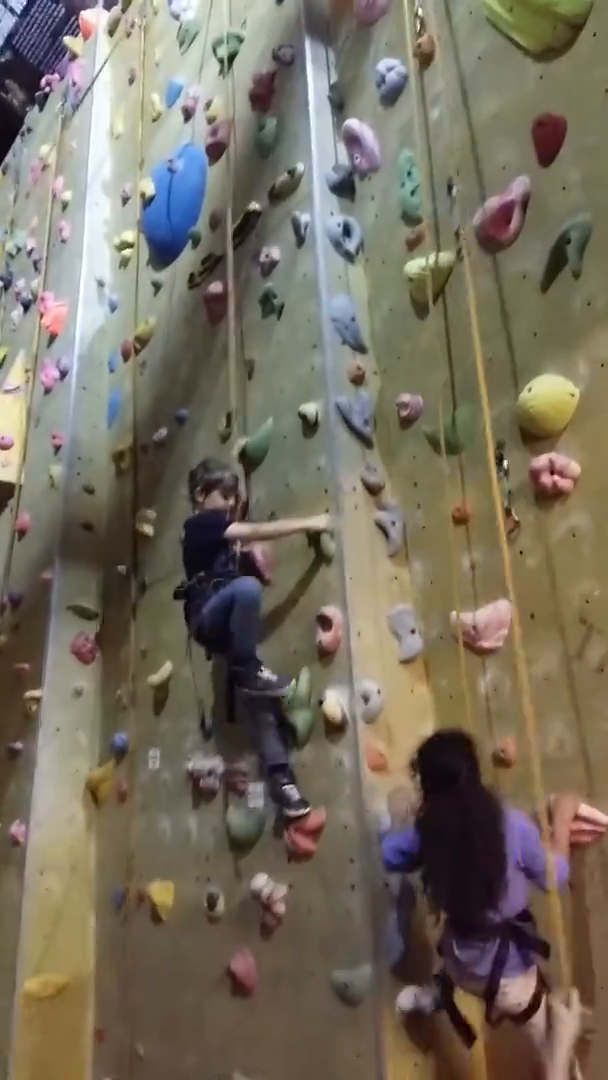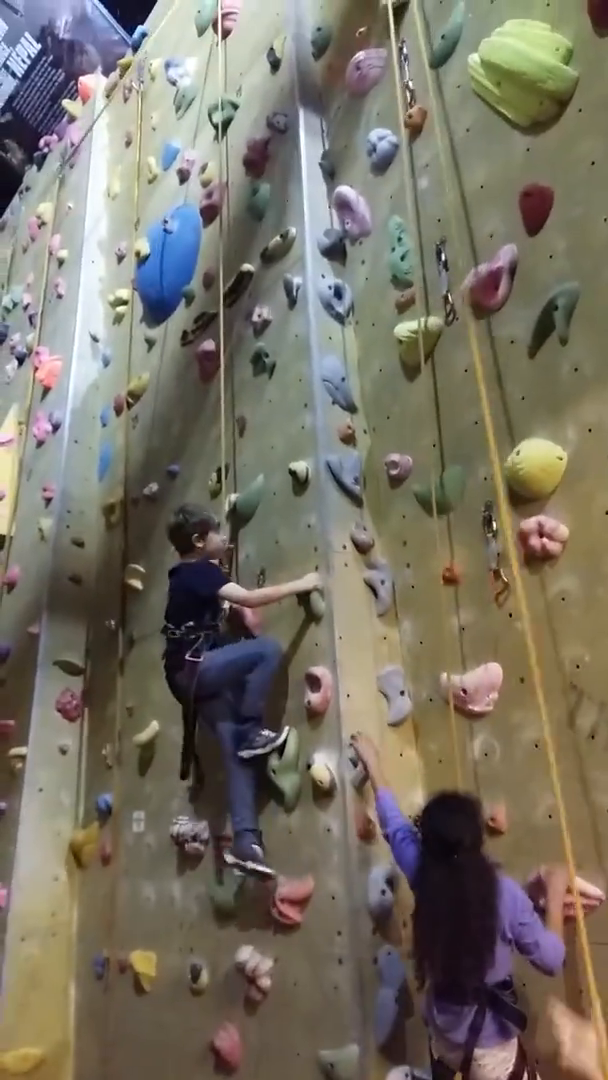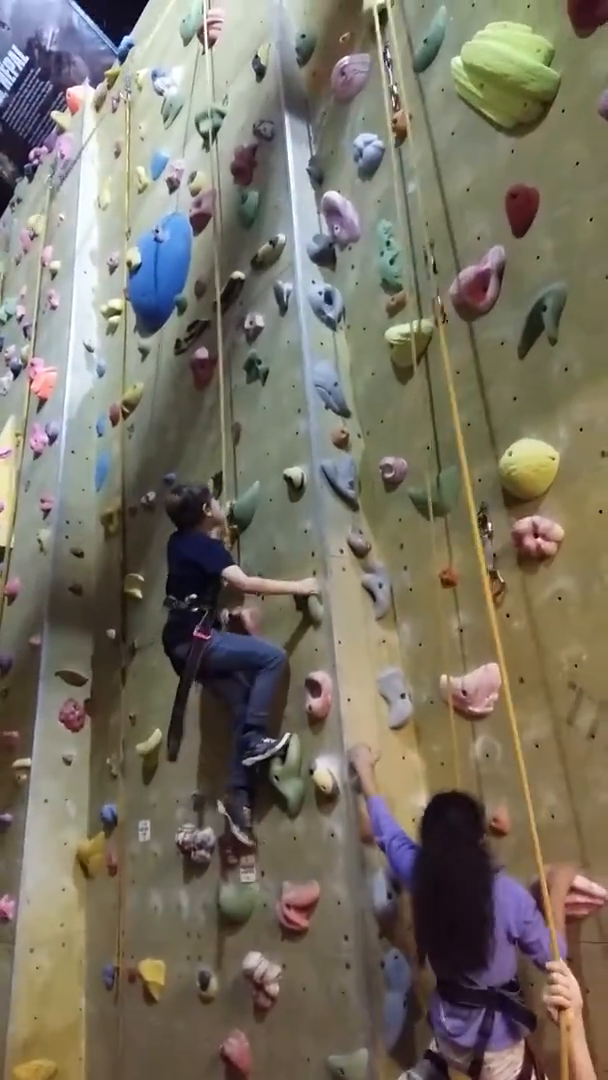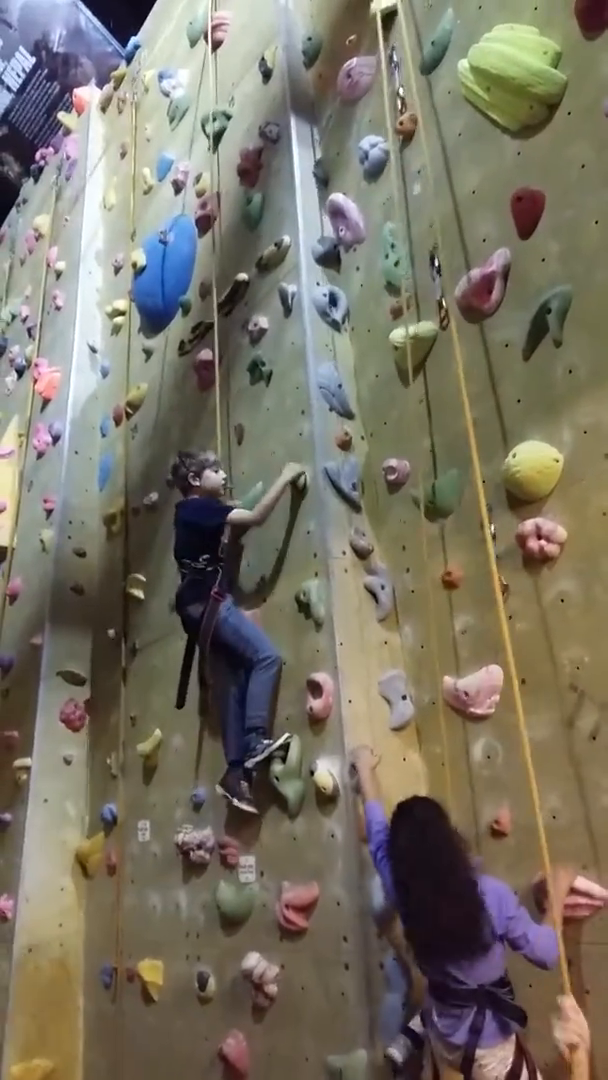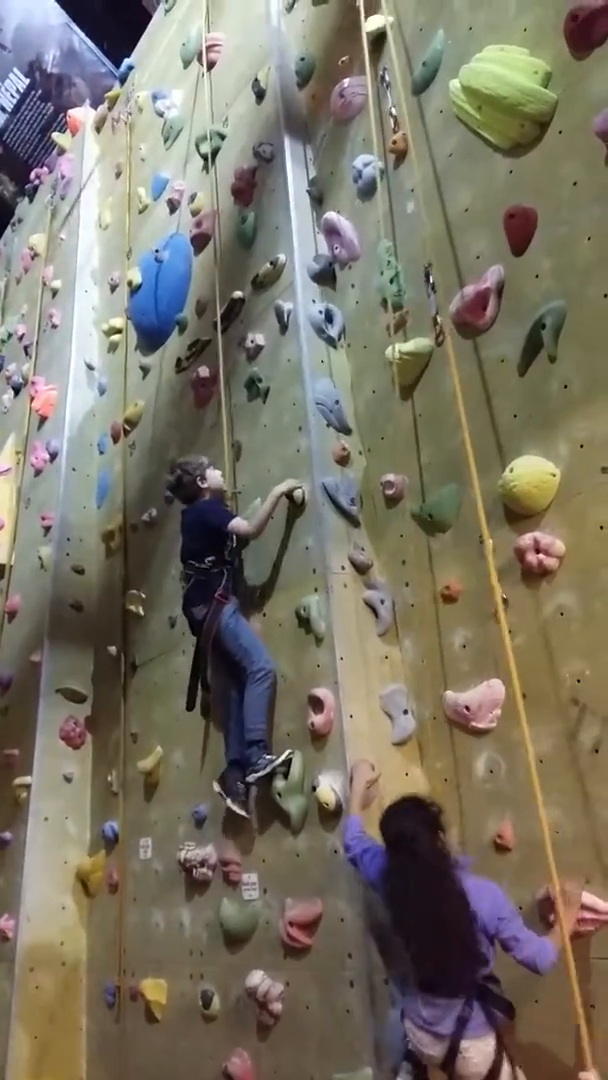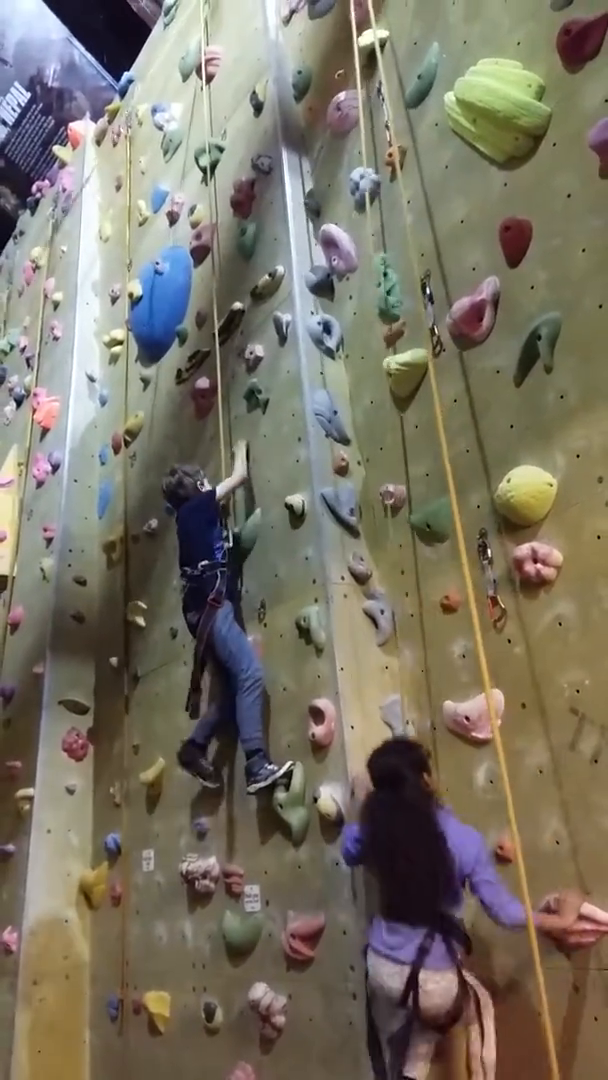
dt=0.5s
person 1, frame 1
left shoulder: (217, 525)
right shoulder: (202, 524)
left elbow: (241, 514)
right elbow: (256, 532)
right wrist: (309, 524)
left hip: (225, 619)
right hip: (207, 616)
left knee: (256, 694)
right knee: (247, 587)
left ankle: (279, 776)
right ankle: (250, 669)
person 1, frame 2
left shoulder: (189, 573)
right shoulder: (199, 572)
right elbow: (247, 598)
right wrist: (299, 585)
left hip: (198, 671)
right hip: (193, 669)
left knee: (236, 753)
right knee: (268, 649)
left ankle: (246, 841)
right ankle: (251, 730)
person 1, frame 3
left shoulder: (181, 541)
right shoulder: (206, 545)
right elbow: (244, 583)
left wrist: (220, 533)
right wrist: (296, 587)
left hip: (187, 641)
right hip: (197, 638)
left knee: (244, 701)
right knee: (274, 657)
left ankle: (238, 796)
right ankle: (255, 739)
person 1, frame 4
left shoulder: (192, 510)
right shoulder: (201, 508)
right elbow: (254, 517)
left wrist: (224, 508)
right wrist: (284, 478)
left hip: (201, 603)
right hip: (209, 601)
left knee: (237, 679)
right knee: (267, 656)
left ankle: (236, 771)
right ankle: (255, 741)
person 1, frame 5
left shoulder: (201, 512)
right shoulder: (207, 508)
left elbow: (233, 531)
right elbow: (252, 530)
right wrist: (277, 491)
left hip: (209, 603)
right hip: (213, 601)
left knee: (238, 684)
right knee: (261, 667)
left ankle: (234, 772)
right ankle: (256, 758)
person 1, frame 6
left shoulder: (193, 515)
right shoulder: (198, 506)
right elbow: (240, 476)
right wrist: (241, 450)
left hip: (206, 606)
right hip: (212, 605)
left knee: (232, 686)
right knee: (250, 676)
left ankle: (194, 748)
right ankle: (257, 766)
person 2, frame 1
left shoulder: (427, 833)
right shoulder: (512, 825)
left elbow: (390, 854)
right elbow: (555, 877)
right wrist: (562, 819)
left hip: (462, 968)
right hip: (512, 974)
left ankle: (435, 993)
person 2, frame 2
left shoulder: (422, 875)
right shoulder: (507, 895)
left elbow: (392, 821)
right elbow: (550, 960)
left wrist: (372, 761)
right wrist: (555, 894)
left hip: (443, 1035)
right hip: (490, 1048)
person 2, frame 3
left shoulder: (420, 878)
right shoulder: (509, 894)
left elbow: (386, 830)
right elbow: (550, 957)
left wrist: (363, 768)
right wrist: (557, 893)
left hip: (449, 1037)
right hip: (497, 1048)
person 2, frame 4
left shoulder: (400, 889)
right shoulder: (492, 894)
left elbow: (378, 831)
right elbow: (545, 953)
left wrist: (364, 770)
right wrist: (558, 892)
left hip: (442, 1040)
right hip: (489, 1048)
left ankle: (411, 1041)
person 2, frame 5
left shoulder: (391, 879)
right shoulder: (483, 895)
left elbow: (353, 841)
right elbow: (538, 958)
left wrist: (359, 784)
right wrist: (569, 910)
left hip: (419, 1033)
right hip: (472, 1046)
person 2, frame 6
left shoulder: (376, 827)
right shoulder: (462, 839)
left elbow: (349, 851)
right elbow: (505, 912)
left wrist: (359, 797)
right wrist: (562, 918)
left hip: (380, 966)
right hip: (431, 976)
